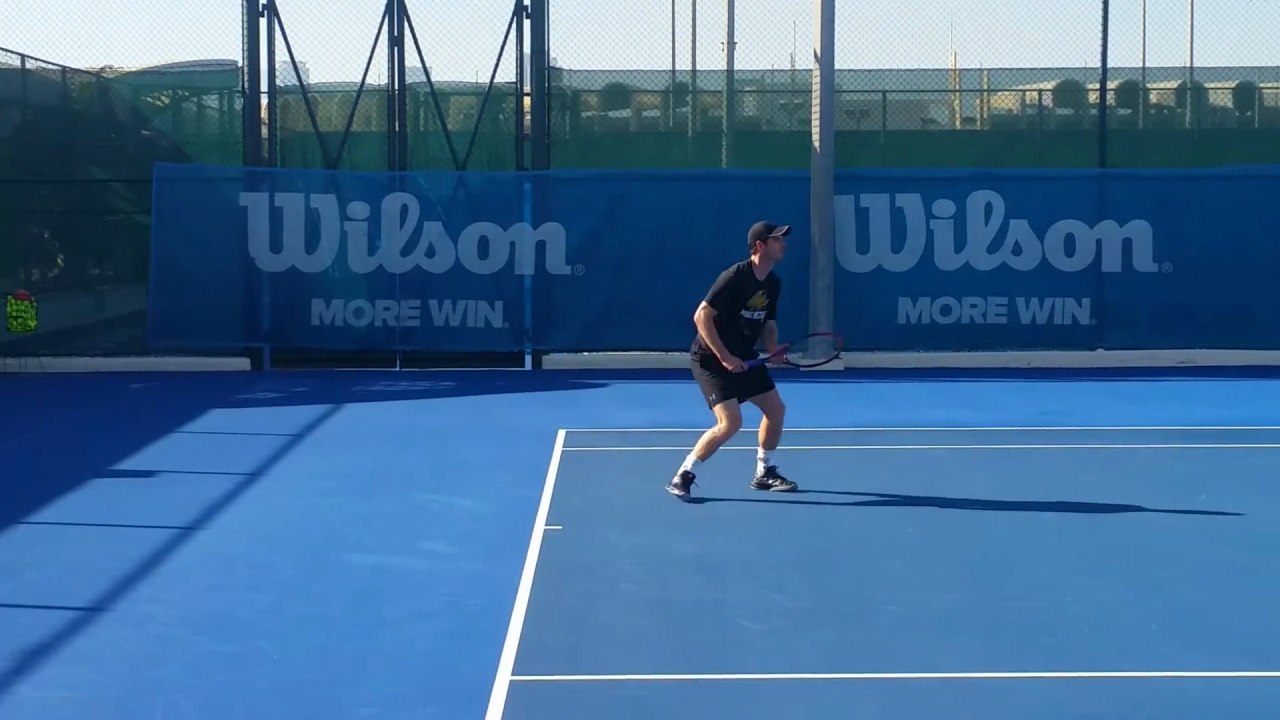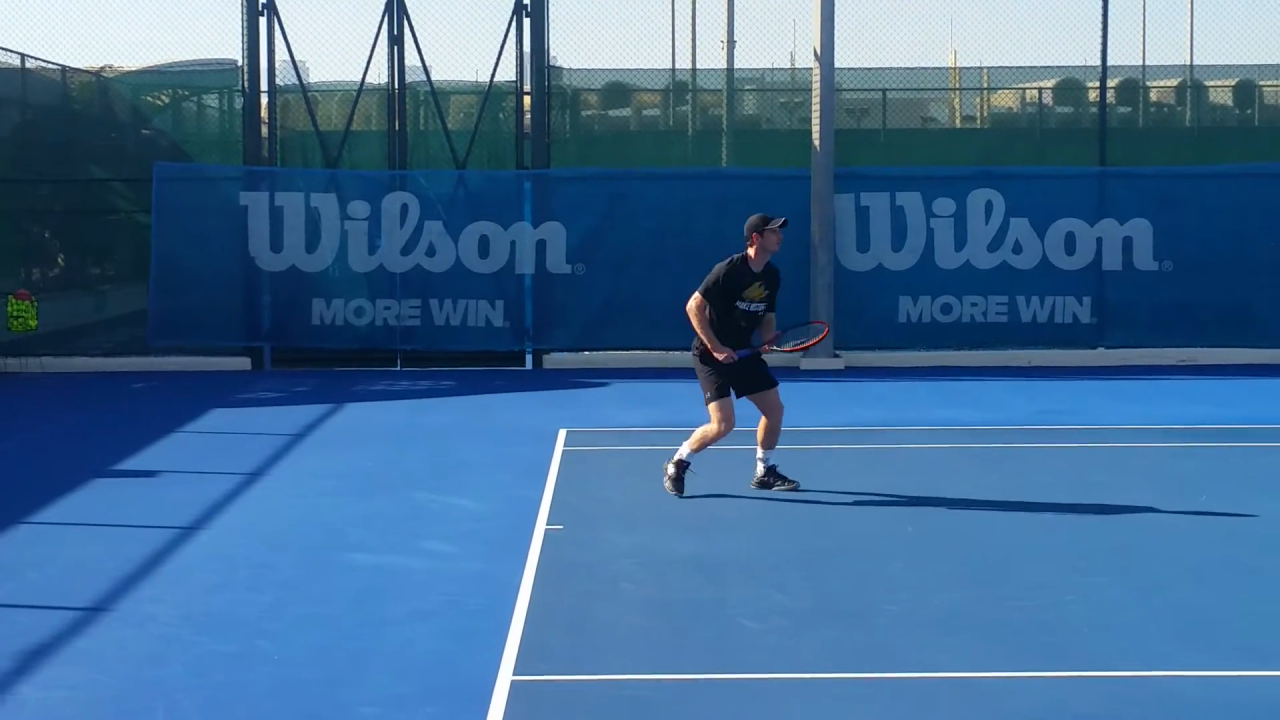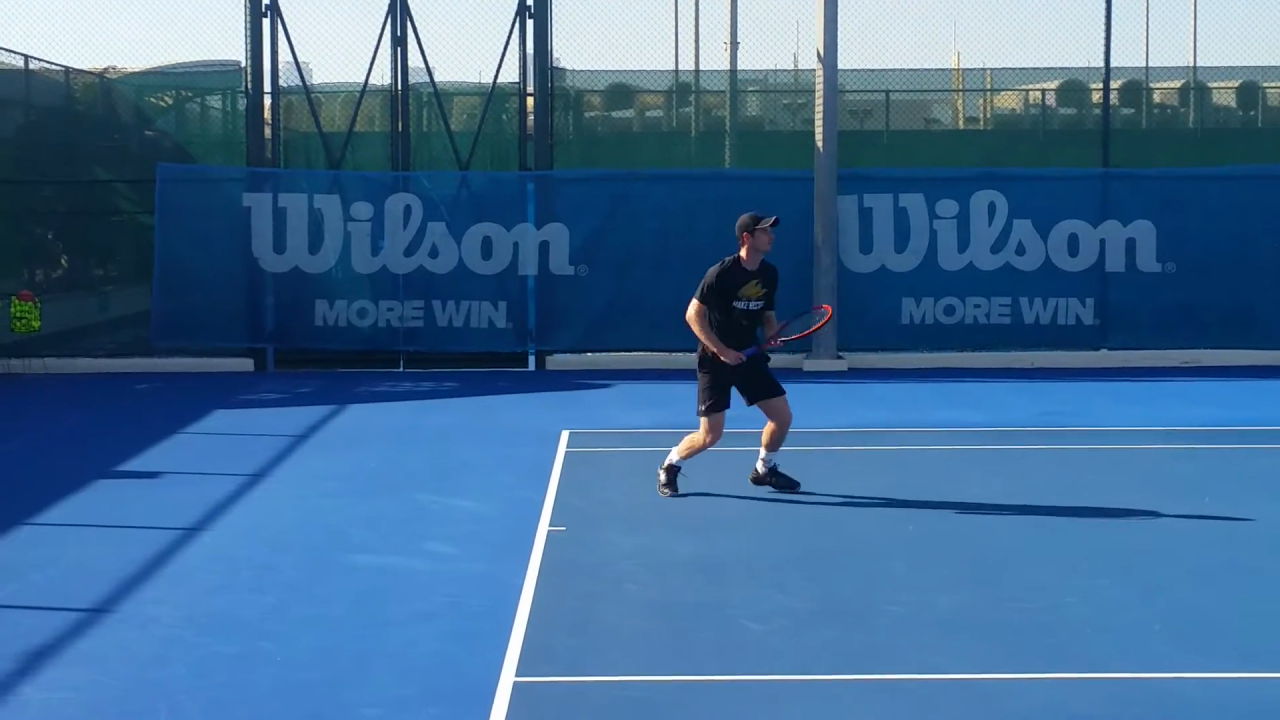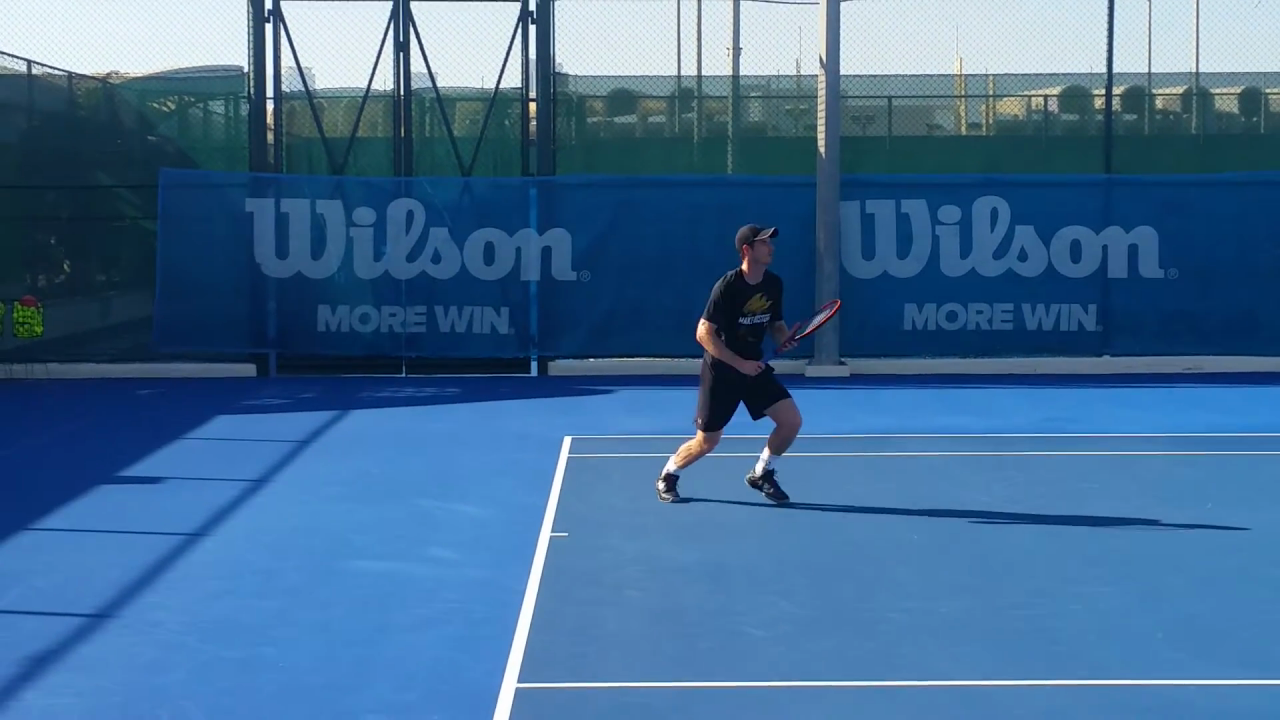
dt=0.1s
person 1, frame 1
left shoulder: (773, 283)
right shoulder: (733, 278)
left elbow: (768, 325)
right elbow: (702, 316)
left wrist: (773, 347)
right wrist: (723, 356)
left hip: (744, 357)
right hip: (711, 359)
left knee: (776, 409)
right knee: (730, 424)
left ankle: (765, 473)
right ankle: (684, 475)
person 1, frame 2
left shoulder: (772, 275)
right shoulder: (728, 269)
right elbow: (694, 307)
left wrist: (769, 337)
right wrist: (715, 347)
left hip: (742, 351)
right hip: (711, 354)
left knee: (775, 409)
right knee: (723, 424)
left ankle: (765, 472)
right ankle: (678, 464)
person 1, frame 3
left shoulder: (770, 273)
right shoulder: (722, 272)
right elbow: (693, 315)
left wrist: (772, 332)
right wrist: (722, 351)
left hip: (748, 357)
right hip: (715, 360)
left knee: (782, 416)
right knee: (711, 433)
left ankle: (766, 470)
right ankle: (669, 468)
person 1, frame 4
left shoulder: (774, 284)
right shoulder: (726, 287)
left elbow: (776, 323)
right elbow: (703, 334)
left wrist: (784, 337)
right wrist: (738, 363)
left hip: (754, 368)
right hip: (721, 371)
left knee: (792, 421)
right knee: (706, 442)
left ankle: (762, 473)
right ankle: (668, 476)
